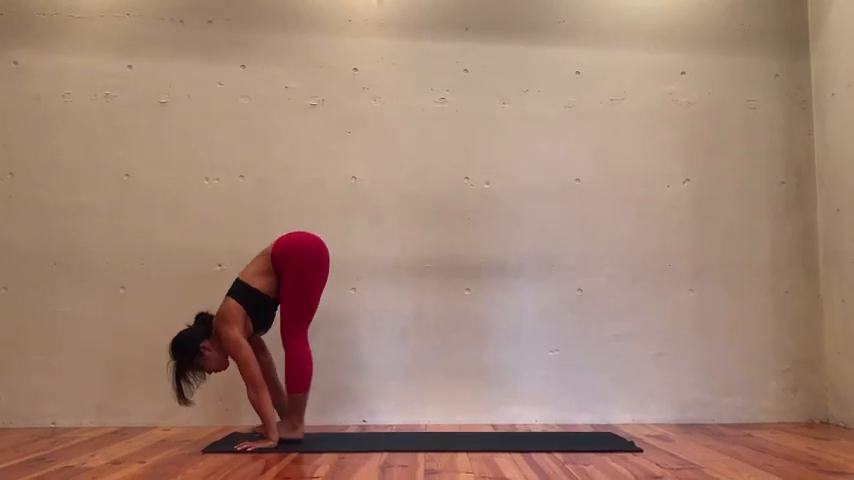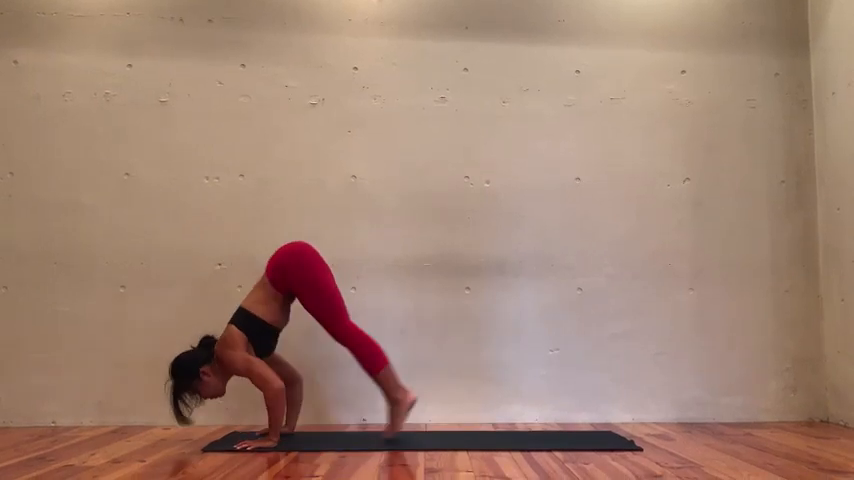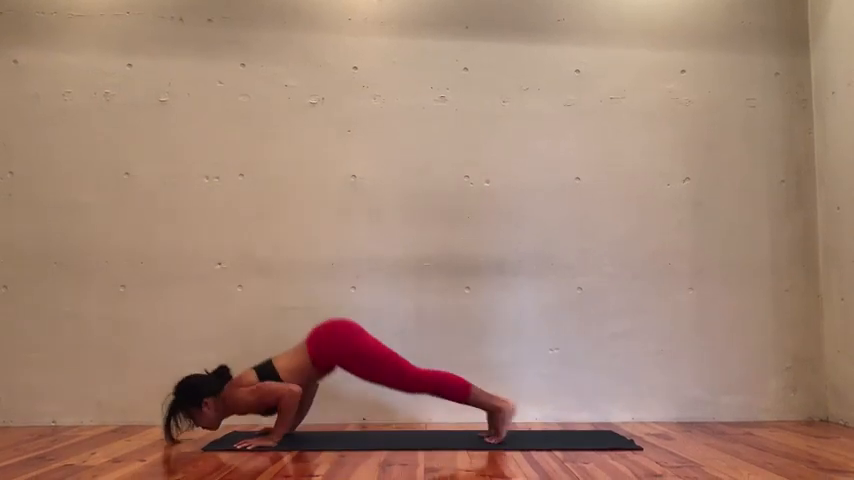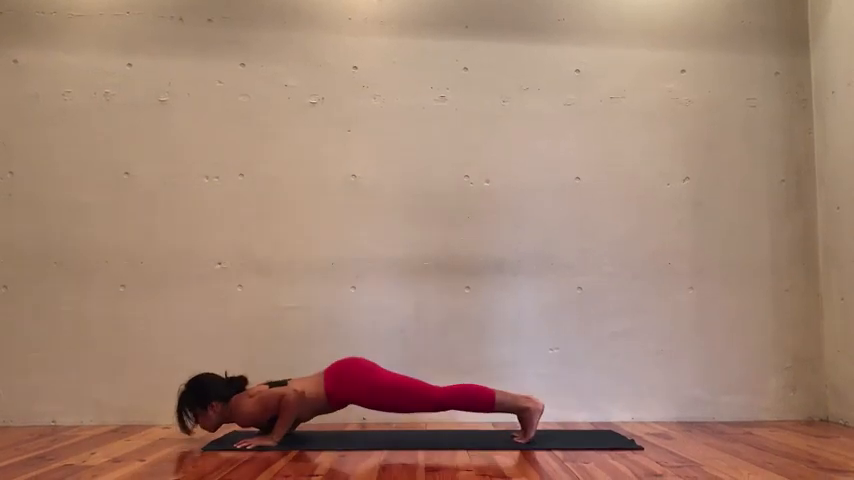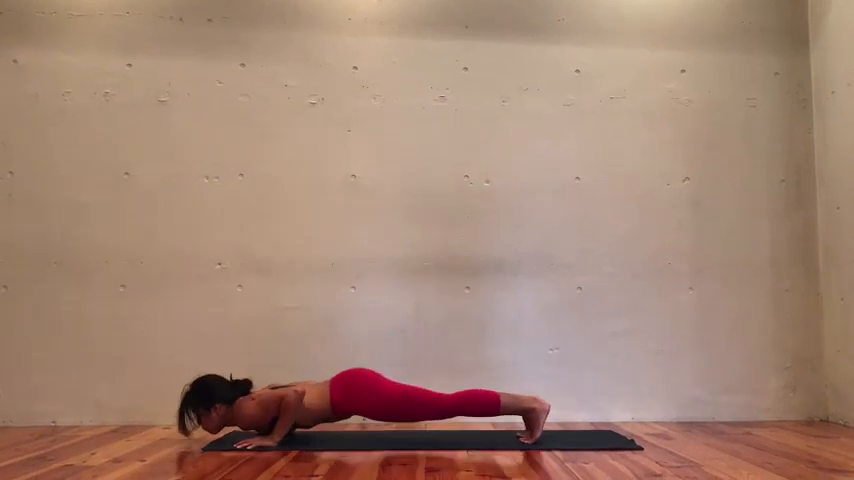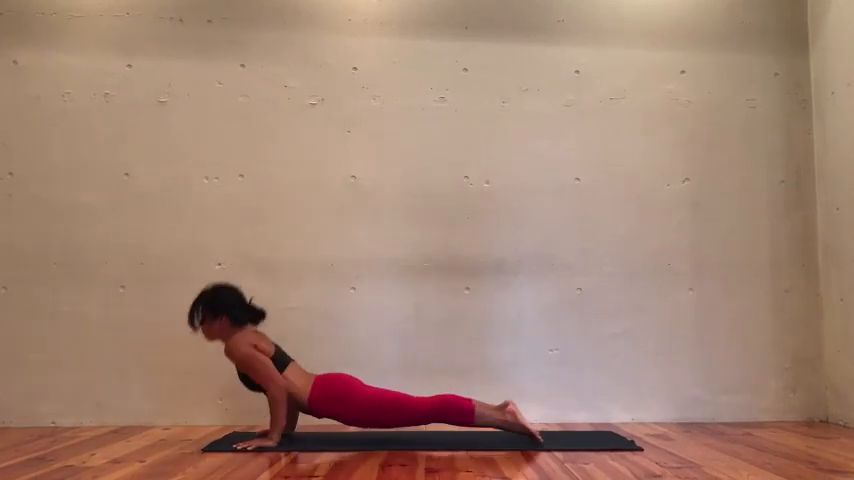
dt=0.4s
person 1, frame 1
left shoulder: (228, 332)
right shoulder: (239, 330)
left elbow: (257, 386)
right elbow: (267, 378)
left wrist: (272, 436)
right wrist: (273, 427)
left hip: (301, 252)
right hip: (298, 252)
left knee: (293, 339)
right knee: (293, 339)
left ankle: (294, 425)
right ankle: (291, 423)
person 1, frame 2
left shoulder: (229, 355)
right shoulder: (244, 349)
left elbow: (275, 388)
right elbow: (293, 380)
left wrist: (272, 437)
right wrist: (286, 428)
left hip: (293, 264)
right hip: (292, 264)
left knee: (344, 331)
right knee: (344, 332)
left ankle: (397, 396)
person 1, frame 3
left shoulder: (235, 397)
right shoulder: (238, 388)
left elbow: (292, 393)
right elbow: (300, 390)
left wrist: (274, 436)
right wrist: (282, 430)
left hip: (335, 343)
right hip: (332, 339)
left knee: (415, 379)
right knee: (413, 378)
left ankle: (496, 405)
right ankle: (493, 403)
person 1, frame 4
left shoulder: (243, 410)
right shoulder: (246, 397)
left elbow: (293, 395)
left wrist: (273, 437)
right wrist: (276, 428)
left hip: (349, 381)
right hip: (347, 376)
left knee: (439, 397)
right knee: (437, 396)
left ankle: (523, 404)
right ankle: (520, 402)
person 1, frame 5
left shoulder: (247, 413)
right shoulder: (250, 399)
left elbow: (294, 394)
left wrist: (273, 437)
right wrist: (281, 428)
left hip: (355, 393)
right hip: (351, 386)
left knee: (445, 405)
right knee: (443, 405)
left ankle: (528, 404)
right ankle: (526, 403)
person 1, frame 6
left shoulder: (237, 346)
right shoulder: (252, 337)
left elbow: (278, 387)
left wrist: (275, 436)
right wrist: (286, 428)
left hip: (336, 397)
right hip: (337, 388)
left knee: (426, 409)
right knee: (426, 407)
left ankle: (503, 418)
right ankle: (501, 413)
